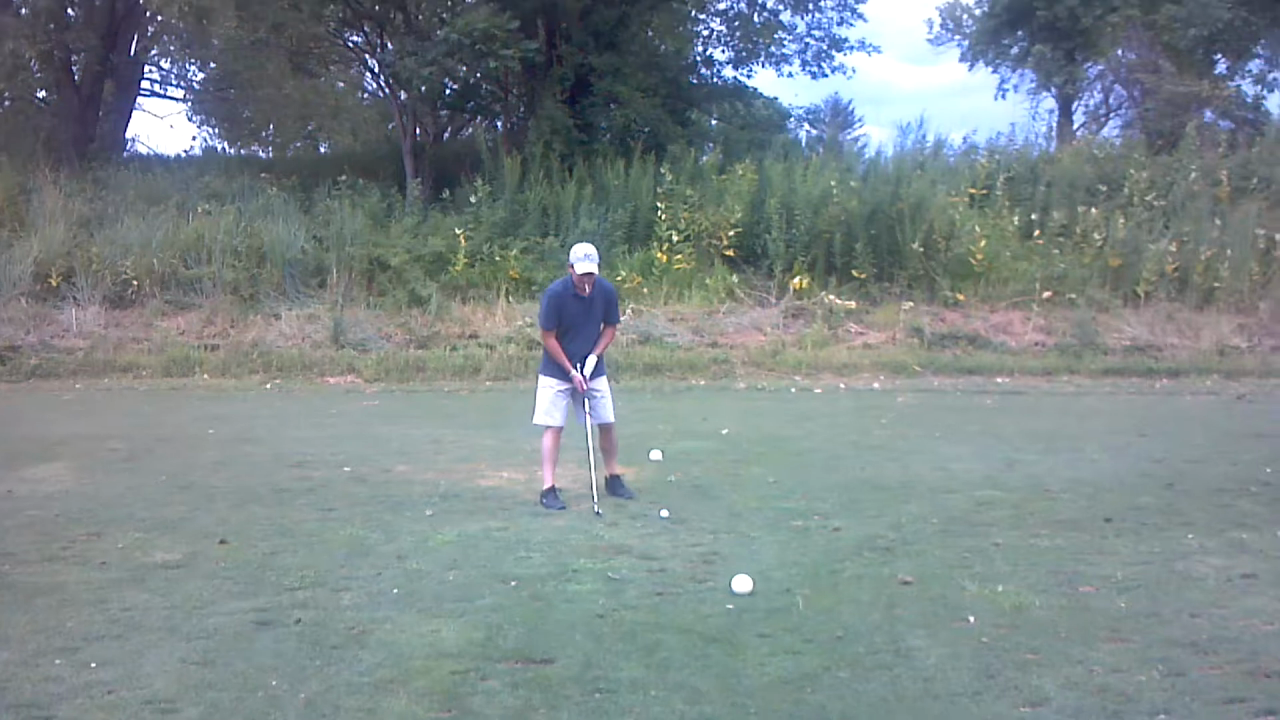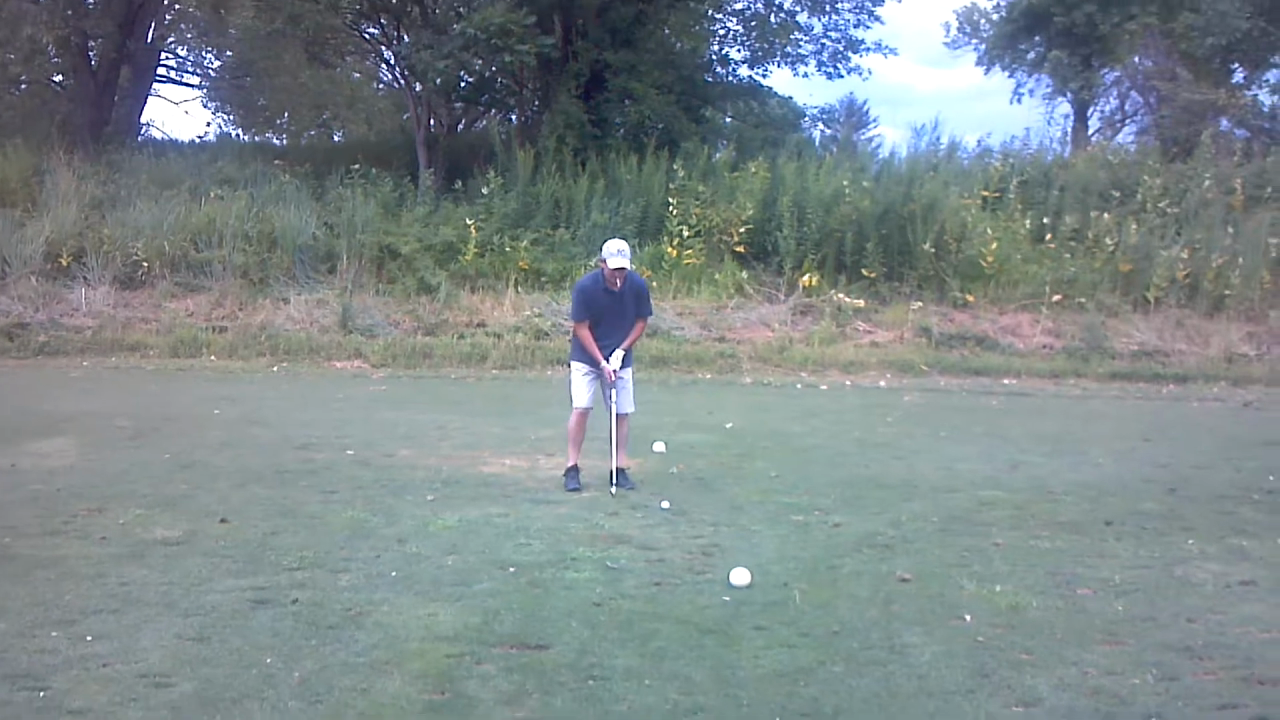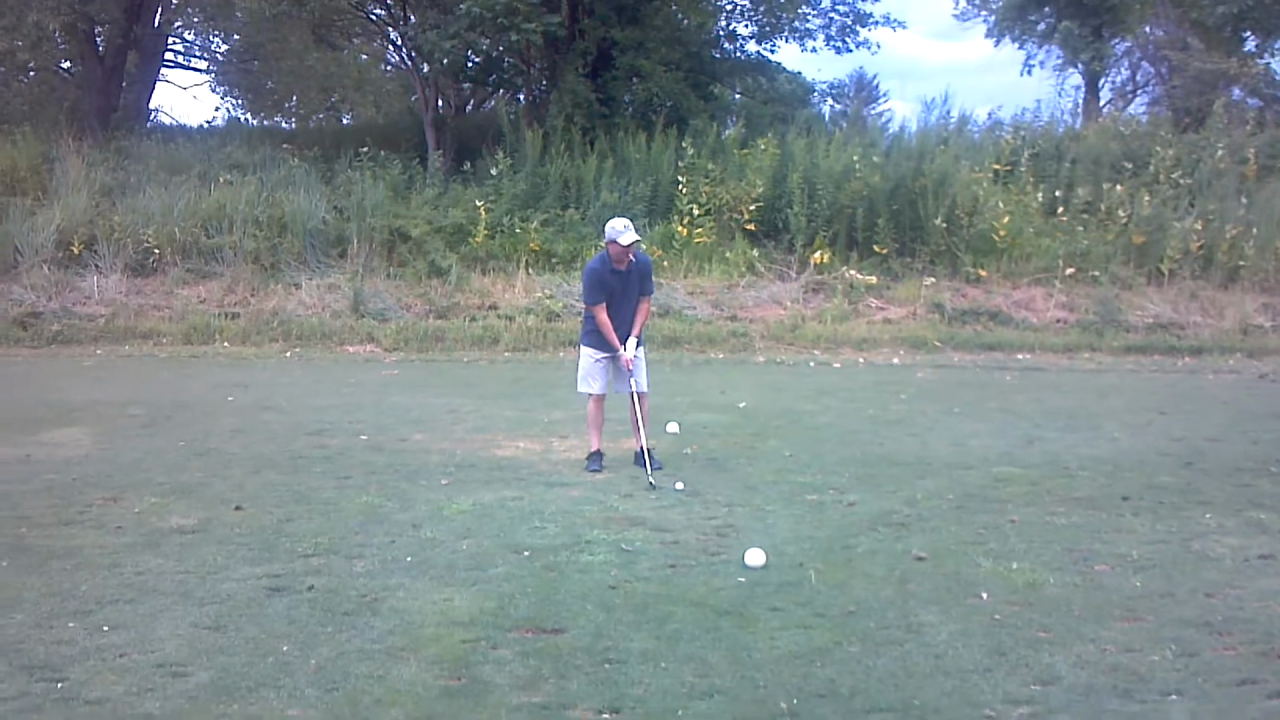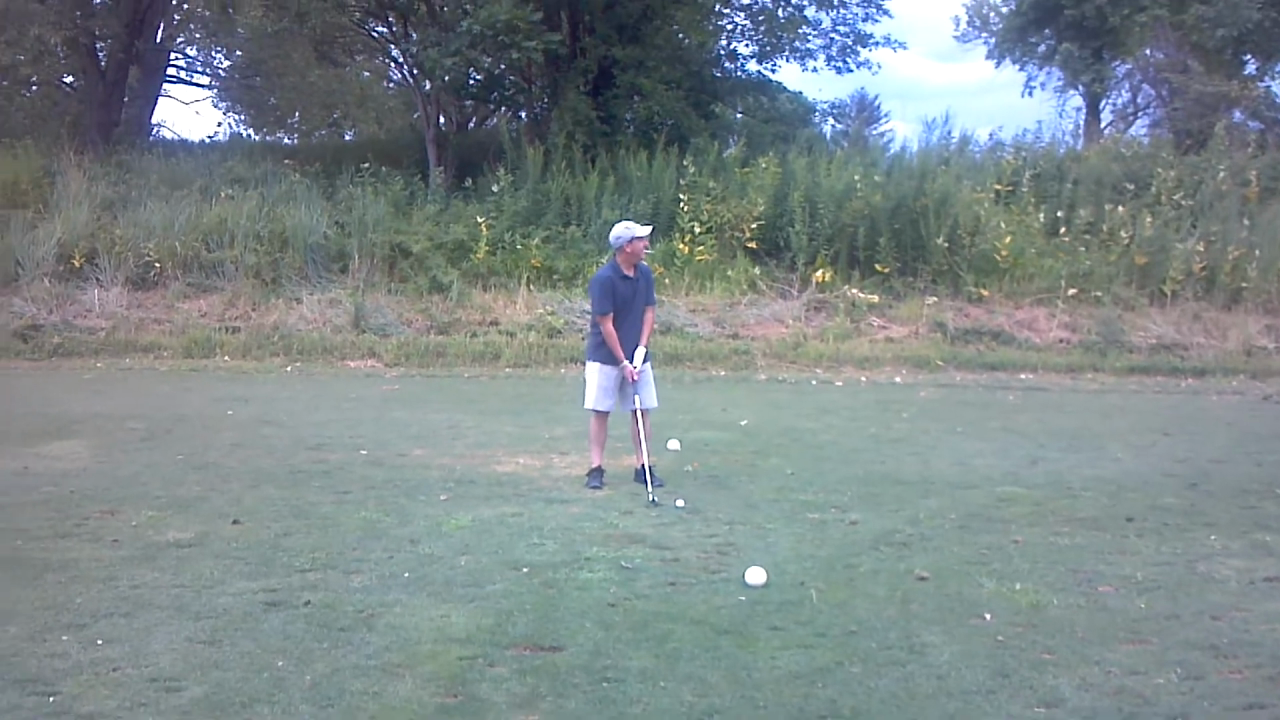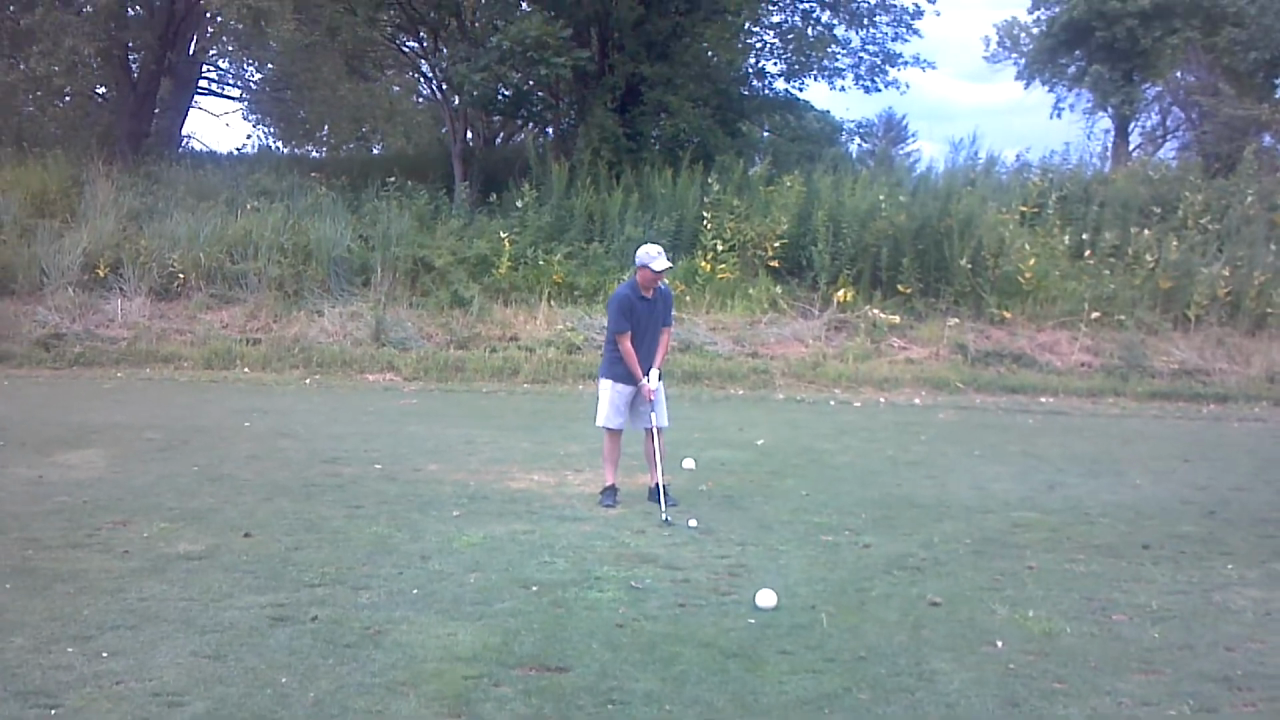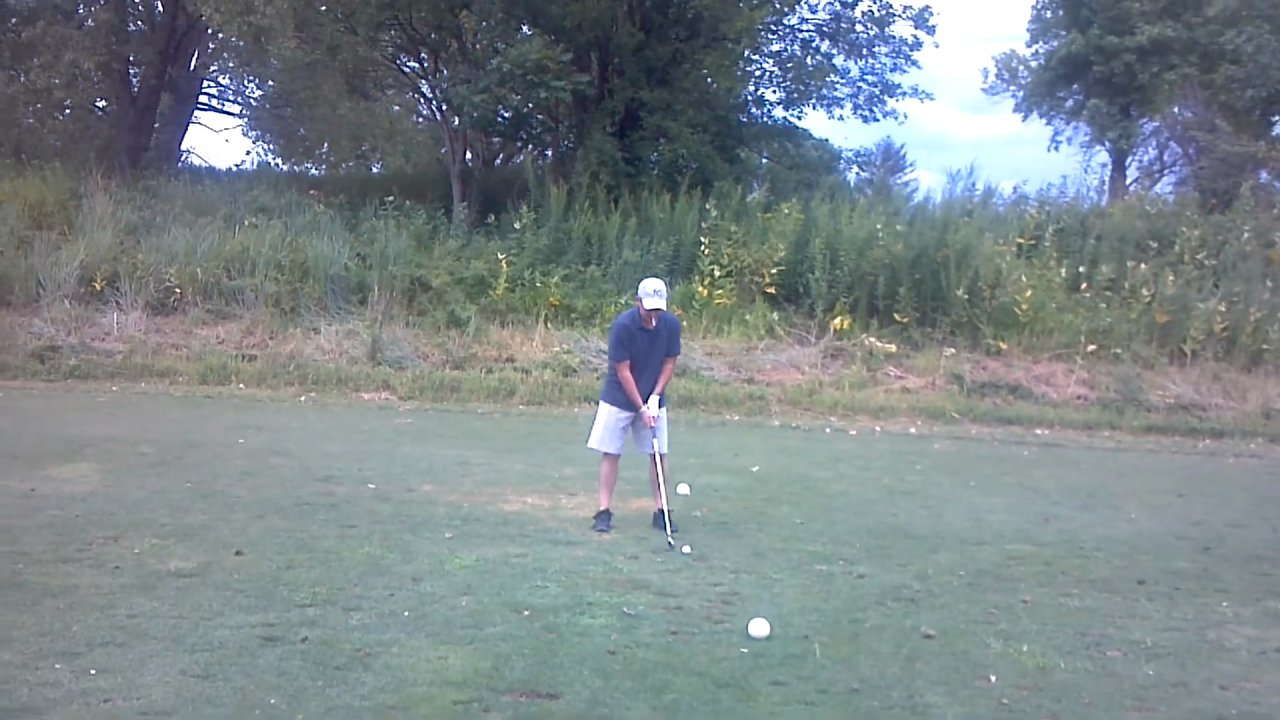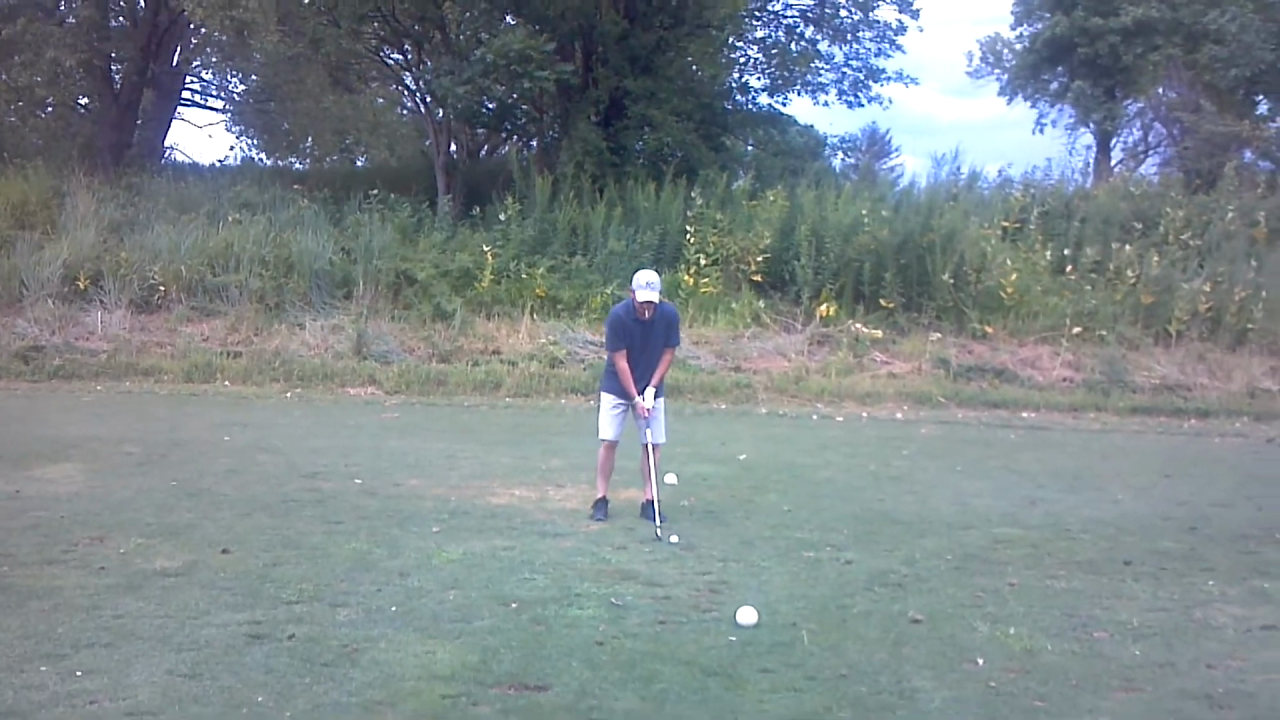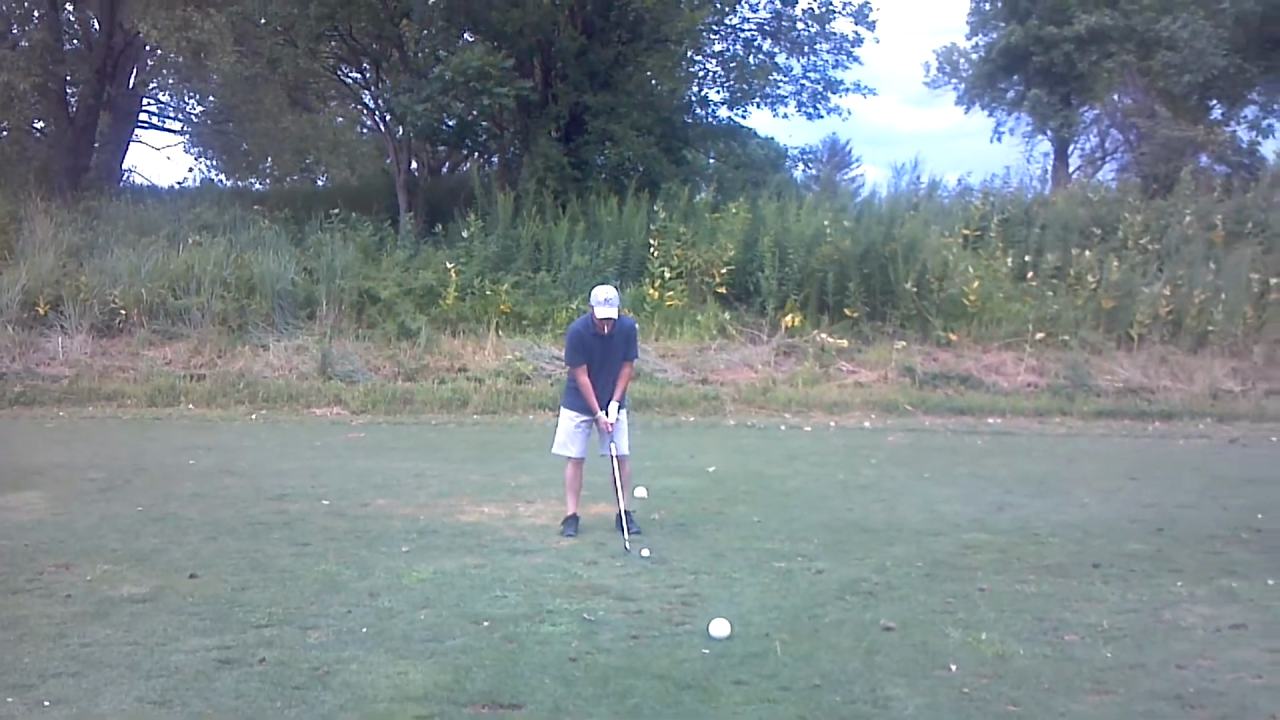
dt=0.4s
person 1, frame 1
left shoulder: (607, 291)
right shoulder: (555, 293)
left elbow: (610, 327)
right elbow: (548, 338)
left wrist: (594, 357)
right wrist: (571, 371)
left hip: (593, 370)
right hip: (557, 372)
left knee: (607, 424)
right knee: (554, 427)
left ankle: (613, 478)
right ankle: (548, 489)
person 1, frame 2
left shoulder: (638, 285)
right shoulder: (585, 286)
left elbow: (641, 322)
right elbow: (581, 329)
left wrist: (620, 351)
right wrist: (601, 362)
left hip: (620, 358)
right hip: (586, 358)
left knee: (622, 414)
right knee: (580, 409)
left ankle: (619, 469)
right ankle: (572, 468)
person 1, frame 3
left shoulder: (643, 263)
right shoulder: (594, 269)
left elbow: (644, 302)
right elbow: (600, 314)
left wrist: (633, 339)
right wrist: (619, 350)
left hip: (630, 340)
right hip: (597, 341)
left knee: (640, 393)
right knee: (597, 395)
left ankle: (642, 450)
right ankle: (595, 452)
person 1, frame 4
left shoulder: (645, 274)
right shoulder: (603, 279)
left elbow: (648, 312)
right elbow: (605, 325)
left wrist: (641, 349)
right wrist: (622, 362)
left hip: (637, 355)
right hip: (605, 357)
left knee: (642, 410)
right knee: (601, 412)
left ankle: (642, 466)
right ankle: (595, 468)
person 1, frame 5
left shoulder: (665, 295)
right shoulder: (622, 297)
left elbow: (664, 334)
right elbow: (623, 343)
left wrist: (655, 370)
right wrist: (640, 380)
left hip: (650, 374)
right hip: (619, 375)
left knee: (656, 428)
right knee: (614, 429)
left ankle: (656, 485)
right ankle: (609, 486)
person 1, frame 6
left shoulder: (671, 324)
right shoulder: (622, 326)
left elbow: (669, 363)
right elbow: (623, 371)
left wrist: (655, 397)
right wrist: (640, 408)
left hip: (653, 400)
right hip: (619, 400)
left knee: (659, 454)
right knee: (611, 454)
left ankle: (660, 510)
right ankle: (604, 511)
person 1, frame 7
left shoulder: (669, 315)
right shoulder: (617, 316)
left elbow: (668, 354)
right elbow: (620, 361)
left wrist: (651, 389)
right wrist: (635, 398)
left hip: (651, 389)
right hip: (616, 388)
left knee: (652, 444)
right knee: (608, 441)
left ankle: (648, 501)
right ankle: (601, 499)
person 1, frame 8
left shoulder: (628, 327)
right shoulder: (577, 331)
left elbow: (627, 367)
right elbow: (580, 376)
left wrist: (614, 403)
right wrist: (597, 413)
left hip: (613, 403)
right hip: (579, 404)
left knee: (621, 456)
right knee: (575, 458)
left ankle: (624, 513)
right ankle: (571, 516)
